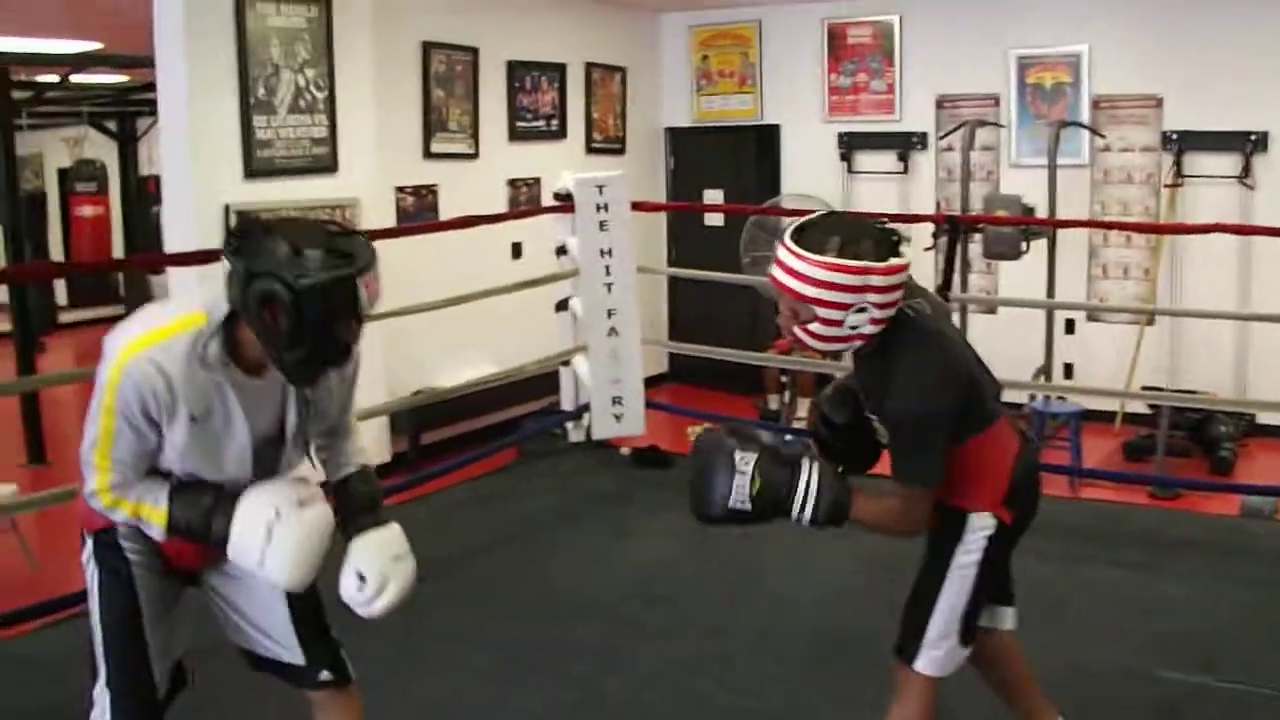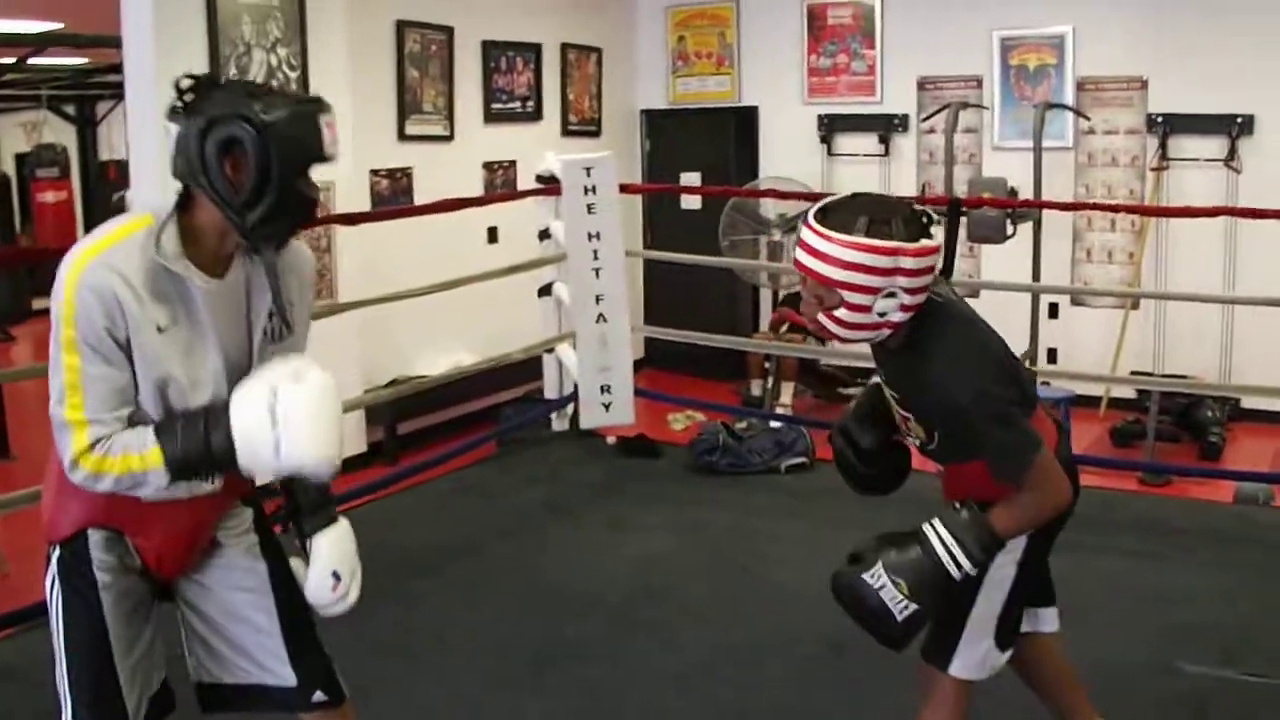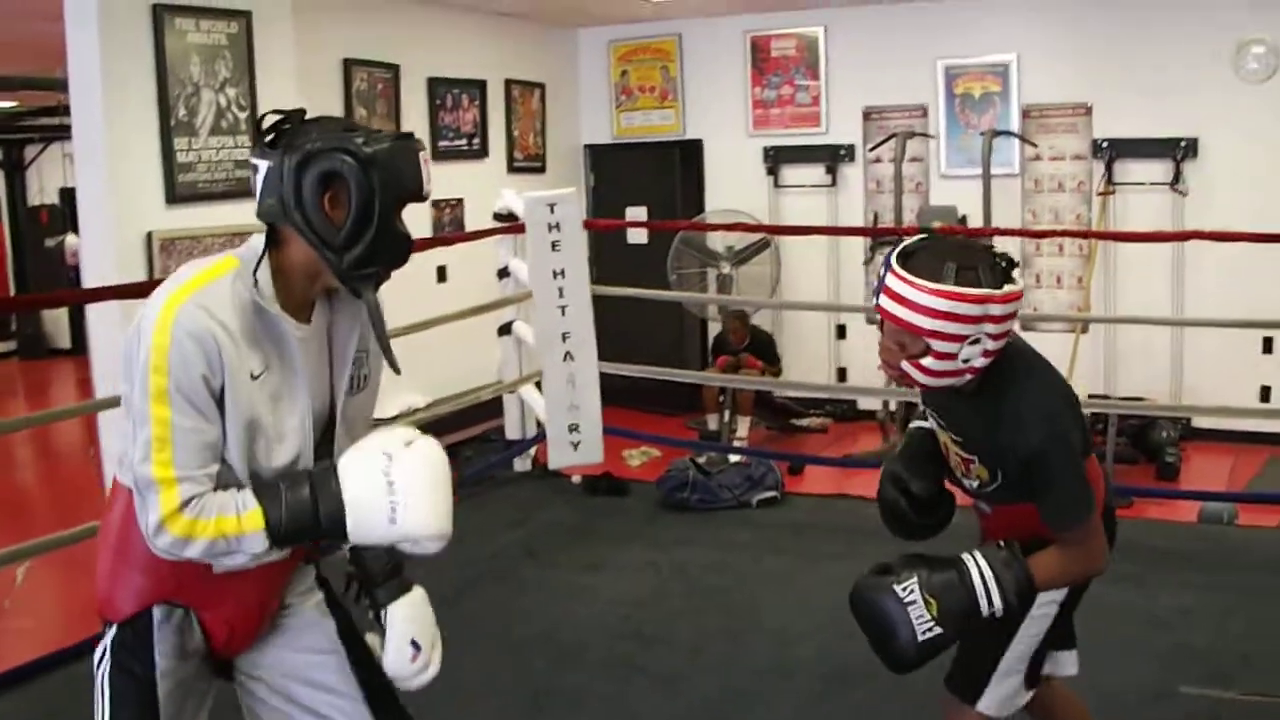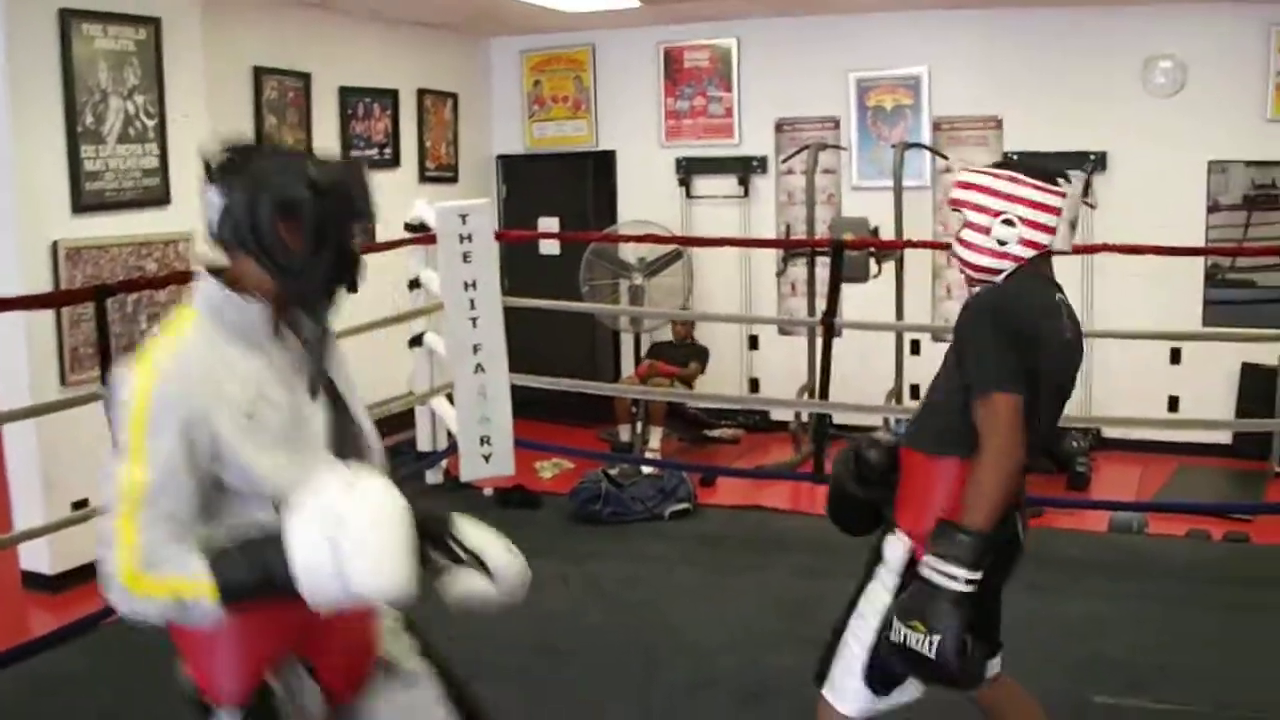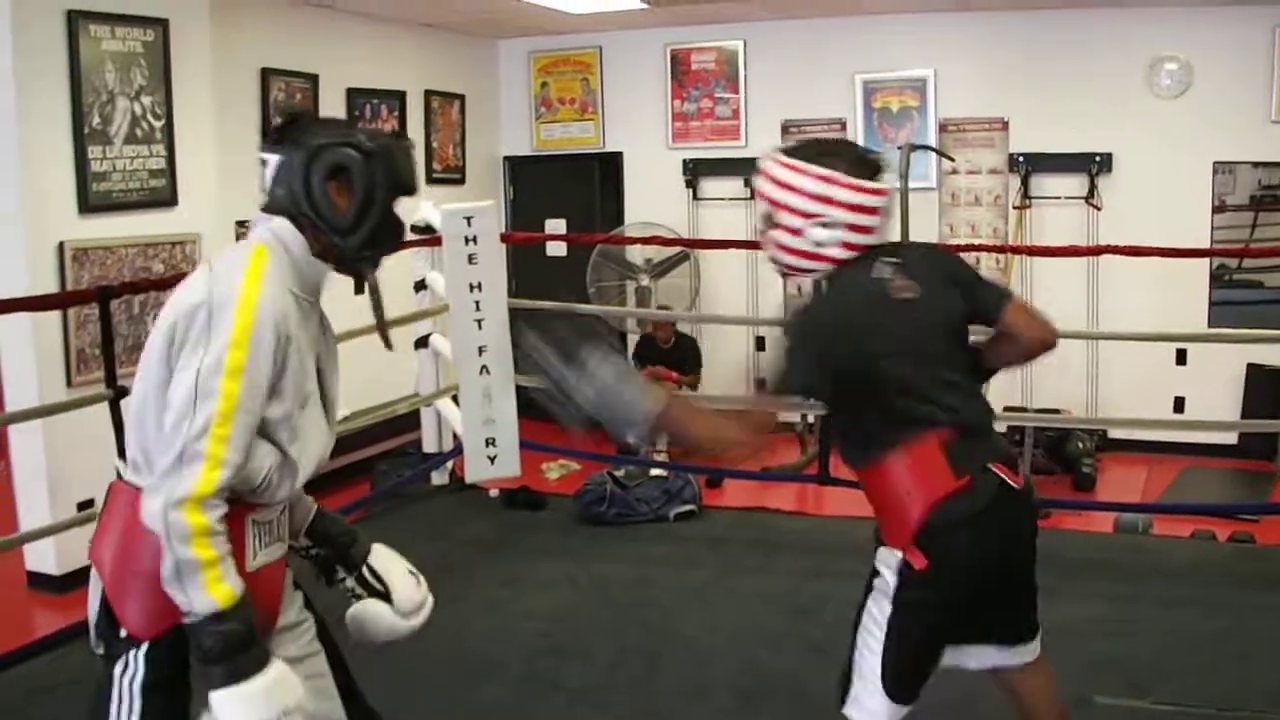
dt=0.7s
person 1, frame 1
left shoulder: (324, 353)
right shoulder: (146, 355)
left elbow: (333, 431)
right elbow: (110, 485)
left wrist: (368, 518)
right wrist: (219, 524)
left hip: (256, 525)
right hip: (139, 522)
left knee: (328, 679)
person 1, frame 2
left shoulder: (286, 262)
right shoulder: (101, 274)
right elbow: (89, 457)
left wrist: (316, 507)
right wrist: (225, 434)
left hip: (220, 510)
right hip: (107, 523)
person 1, frame 3
left shoulder: (354, 312)
right shoulder: (188, 318)
right elbow: (170, 517)
left wrist: (389, 578)
right wrist: (335, 505)
left hip: (278, 579)
right hip: (166, 581)
person 1, frame 4
left shoulder: (302, 331)
right shoulder: (172, 373)
right elbow: (135, 575)
left wrist: (429, 528)
right wrist: (281, 560)
left hip: (351, 626)
right hip: (253, 645)
person 1, frame 5
left shoulder: (292, 293)
right shoulder: (245, 295)
right elbow: (179, 494)
left wrist: (342, 548)
right wrist: (228, 654)
left hip: (258, 571)
right hip: (170, 585)
person 2, frame 1
left shoulder: (914, 390)
right shoulder: (893, 297)
left elbow: (911, 513)
right elbow: (935, 311)
left wrist: (795, 487)
right wrist: (854, 392)
left hip: (984, 499)
right hip: (983, 472)
left knee: (919, 667)
right knee: (978, 627)
person 2, frame 2
left shoulder: (959, 379)
right shoulder: (912, 303)
left elbow: (1050, 493)
left wrist: (939, 550)
right wrist: (879, 407)
left hip: (1020, 494)
right hip: (999, 469)
left knee: (948, 671)
right knee: (1017, 626)
person 2, frame 3
left shoulder: (1035, 421)
right shoulder: (949, 361)
left elbow: (1087, 553)
left wrist: (968, 585)
right wrist: (920, 447)
left hip: (1055, 542)
right hip: (1010, 525)
right knee: (1030, 676)
person 2, frame 4
left shoulder: (997, 311)
right shoulder: (1054, 316)
left elbow: (1001, 446)
left wrist: (952, 569)
right wrist: (907, 460)
left hip: (937, 540)
right hip: (980, 539)
right knee: (980, 673)
person 2, frame 5
left shoulder: (830, 318)
right shoulder: (934, 264)
left elbow: (743, 434)
right elbow: (1033, 334)
left wrist: (634, 402)
left hip: (935, 529)
right hip: (998, 497)
right knee: (1014, 656)
